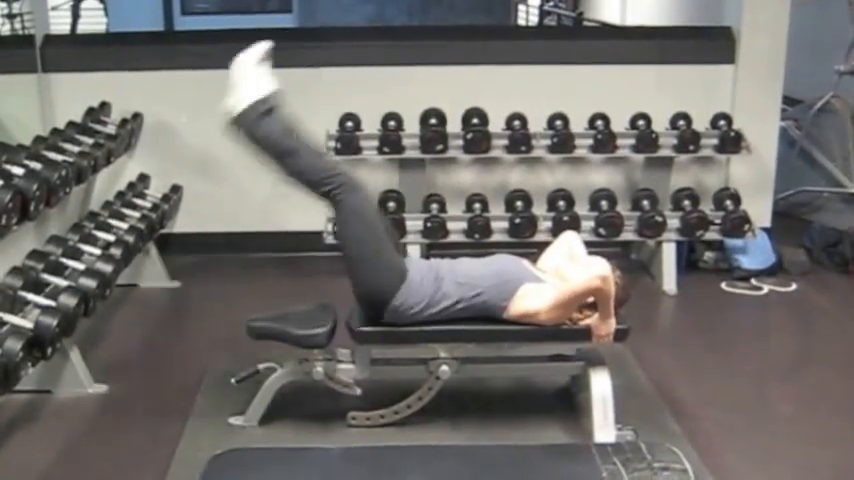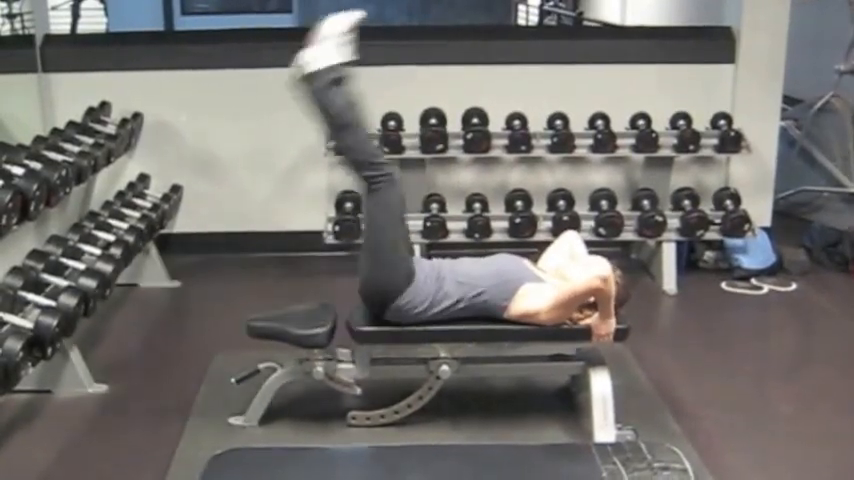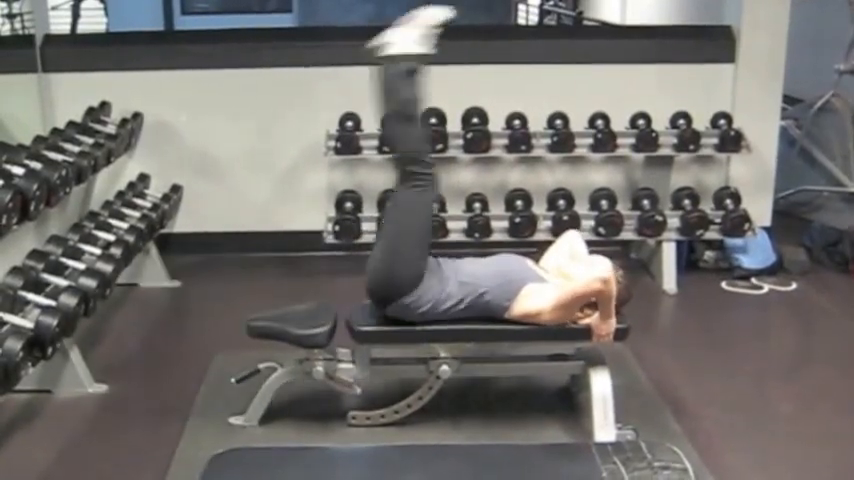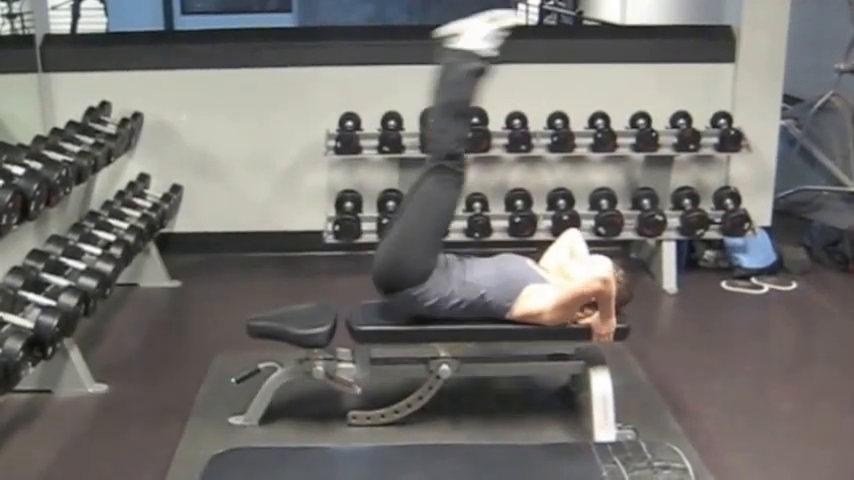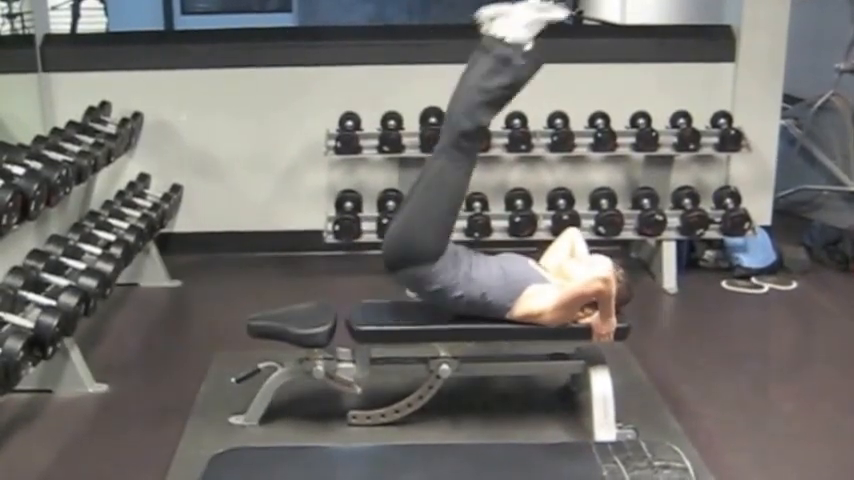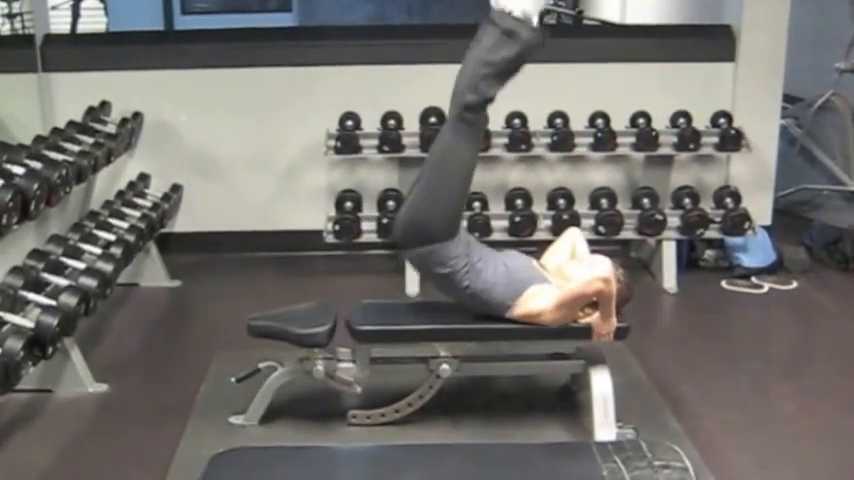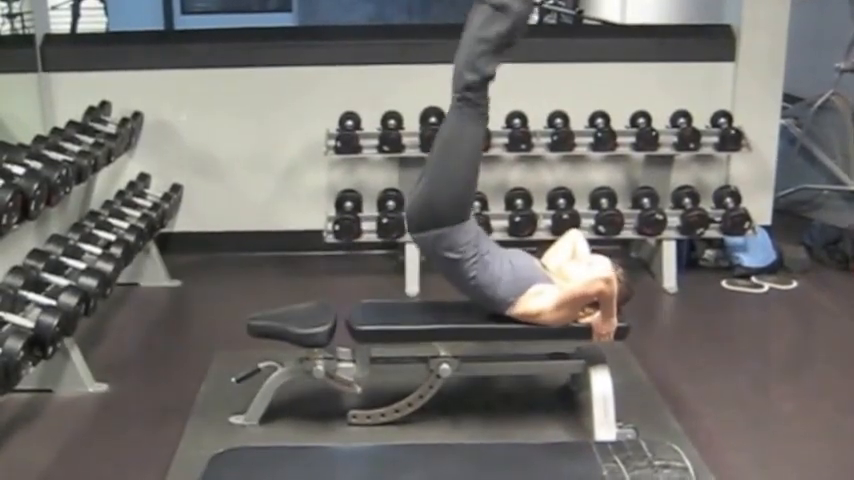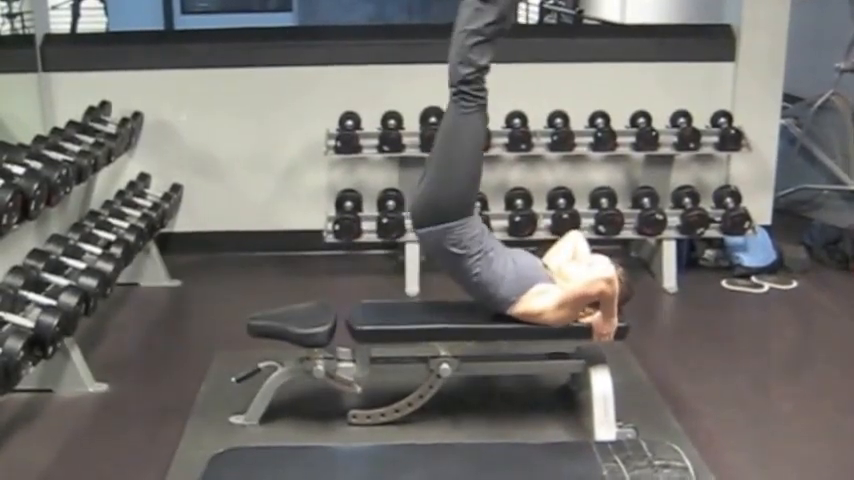
dt=0.1s
person 1, frame 1
left shoulder: (545, 304)
right shoulder: (542, 279)
left elbow: (598, 275)
right elbow: (569, 235)
left wrist: (606, 318)
left hip: (402, 297)
right hip: (422, 278)
left knee: (343, 189)
right knee: (349, 196)
left ankle: (254, 107)
right ankle: (256, 108)
person 1, frame 2
left shoulder: (546, 306)
right shoulder: (544, 282)
left elbow: (599, 275)
right elbow: (572, 237)
left wrist: (606, 320)
left hip: (402, 296)
right hip: (413, 288)
left knee: (383, 180)
left ankle: (325, 72)
right ankle: (325, 72)
person 1, frame 3
left shoulder: (547, 306)
right shoulder: (553, 275)
left elbow: (597, 277)
right elbow: (572, 235)
left wrist: (605, 318)
left hip: (406, 291)
right hip: (420, 282)
left knee: (418, 174)
left ankle: (401, 55)
right ankle: (401, 56)
person 1, frame 4
left shoulder: (550, 307)
right shoulder: (548, 280)
left elbow: (599, 277)
right elbow: (572, 234)
left wrist: (605, 320)
left hip: (412, 279)
right hip: (425, 275)
left knee: (446, 167)
person 1, frame 5
left shoulder: (550, 306)
right shoulder: (546, 278)
left elbow: (600, 277)
right elbow: (571, 233)
left wrist: (605, 318)
left hip: (417, 260)
right hip: (426, 260)
left knee: (460, 141)
person 1, frame 6
left shoulder: (550, 307)
right shoulder: (547, 281)
left elbow: (601, 279)
right elbow: (573, 233)
left wrist: (607, 319)
left hip: (429, 238)
right hip: (436, 241)
person 1, frame 7
left shoulder: (550, 307)
right shoulder: (549, 279)
left elbow: (601, 280)
right elbow: (573, 234)
left wrist: (607, 318)
left hip: (439, 225)
right hip: (444, 228)
person 1, frame 8
left shoulder: (552, 307)
right shoulder: (550, 280)
left elbow: (605, 279)
right elbow: (574, 236)
left wrist: (607, 318)
left hip: (445, 224)
right hip: (449, 227)
